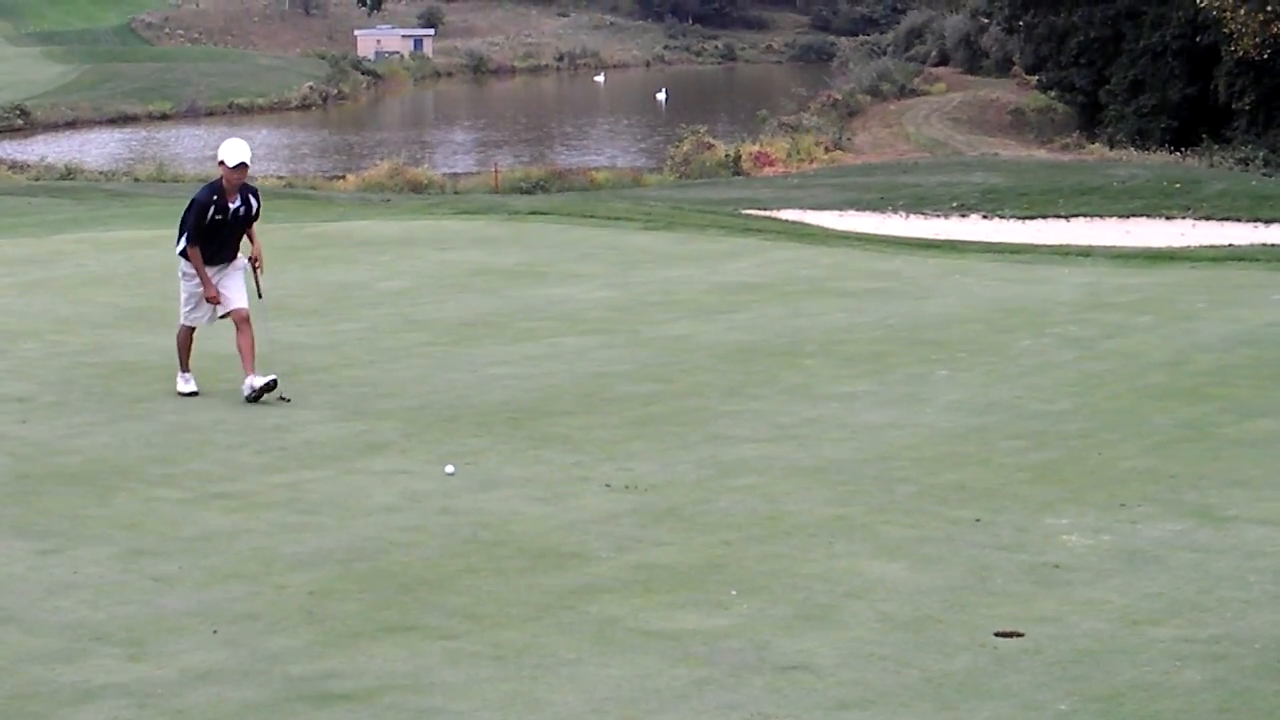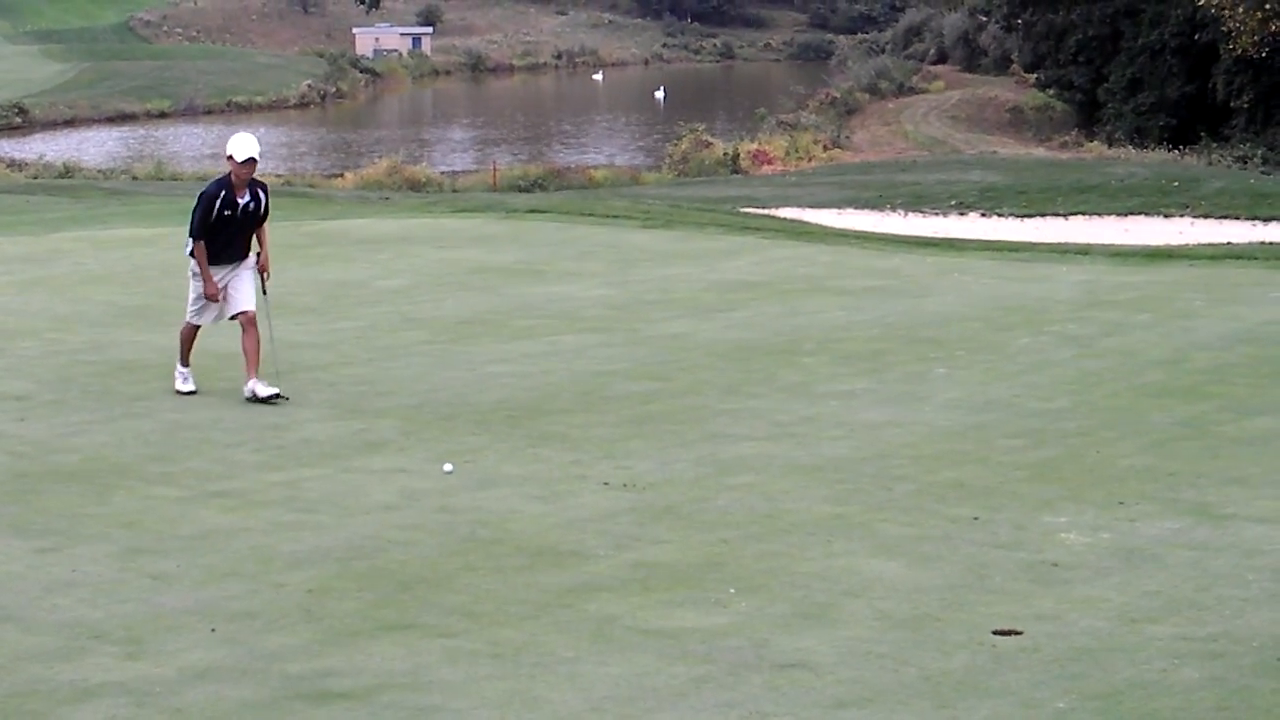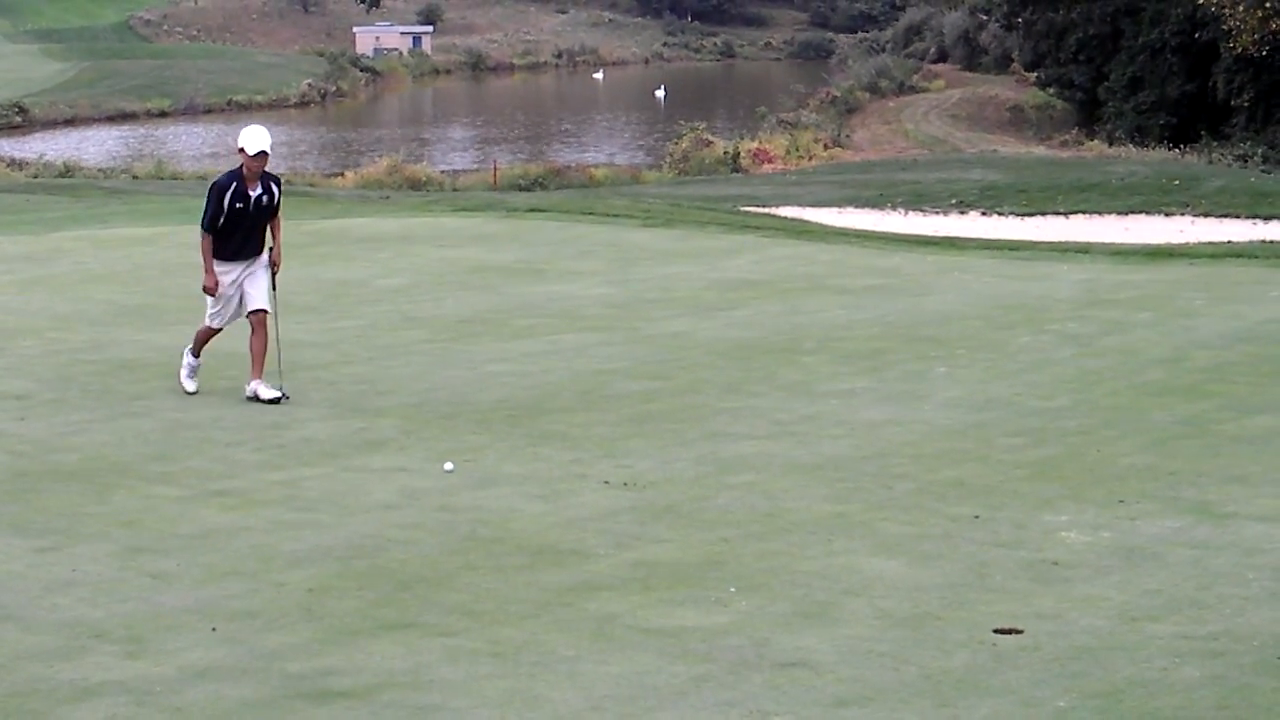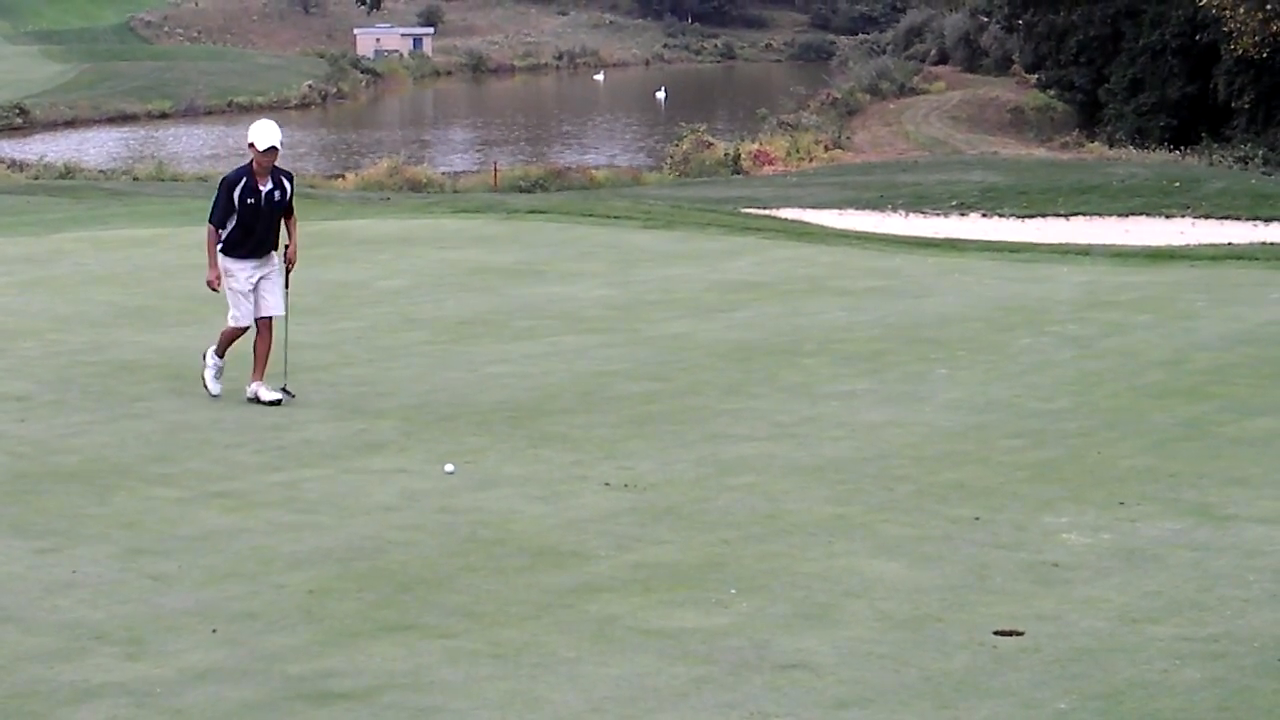
dt=0.1s
person 1, frame 1
left shoulder: (251, 196)
right shoulder: (204, 199)
right elbow: (192, 245)
left wrist: (255, 247)
right wrist: (207, 283)
left hip: (230, 264)
right hip: (197, 265)
left knee: (242, 316)
right knee: (190, 324)
left ankle: (251, 380)
right ankle: (184, 374)
person 1, frame 2
left shoulder: (260, 192)
right shoulder: (213, 194)
right elbow: (198, 239)
left wrist: (264, 251)
right wrist: (208, 279)
left hip: (242, 264)
right hip: (208, 267)
left knee: (249, 319)
right knee: (197, 321)
left ankle: (253, 383)
right ankle: (183, 368)
person 1, frame 3
left shoulder: (273, 185)
right shoulder: (224, 186)
right elbow: (207, 231)
left wrist: (276, 246)
right wrist: (209, 273)
left hip: (255, 261)
right hip: (222, 263)
left knee: (259, 318)
right knee: (216, 324)
left ankle: (255, 384)
right ankle: (192, 356)
person 1, frame 4
left shoulder: (284, 180)
right shoulder: (234, 182)
left elbow: (288, 213)
right elbow: (215, 225)
left wrist: (293, 242)
right wrist: (212, 266)
left hip: (267, 260)
right hip: (235, 261)
left knee: (266, 322)
right knee: (242, 323)
left ankle: (257, 384)
right ankle: (215, 356)
